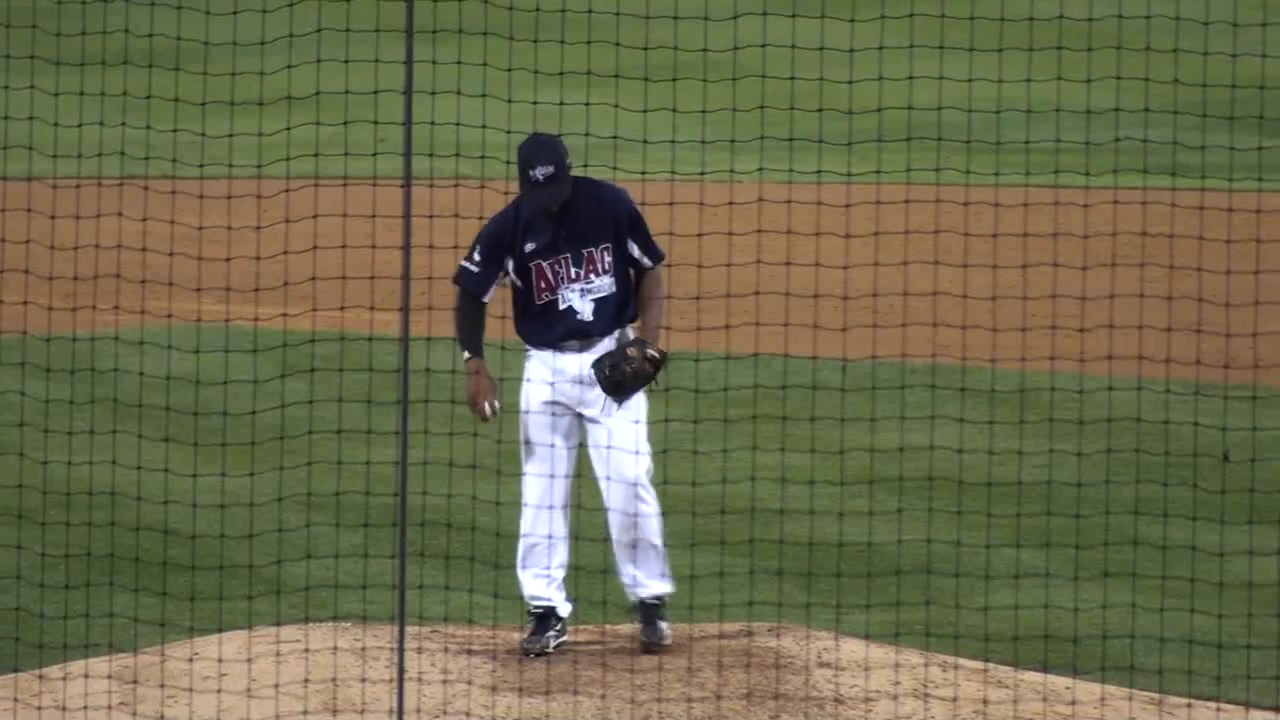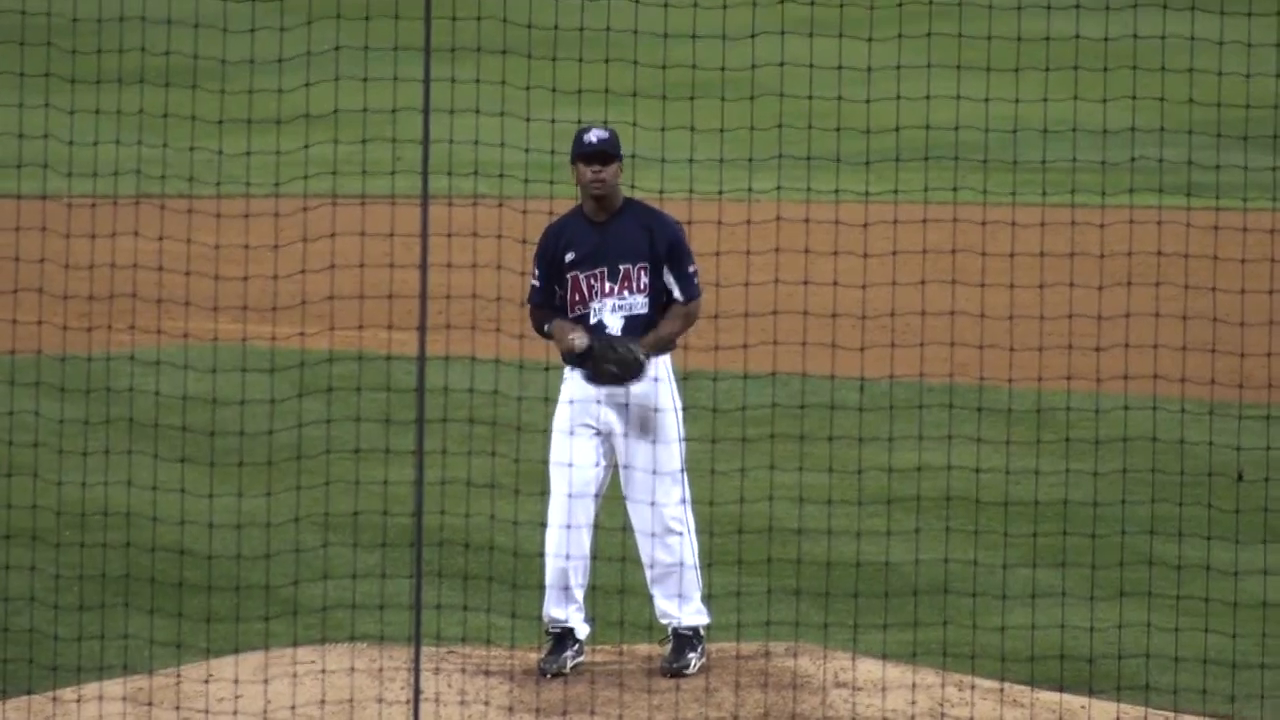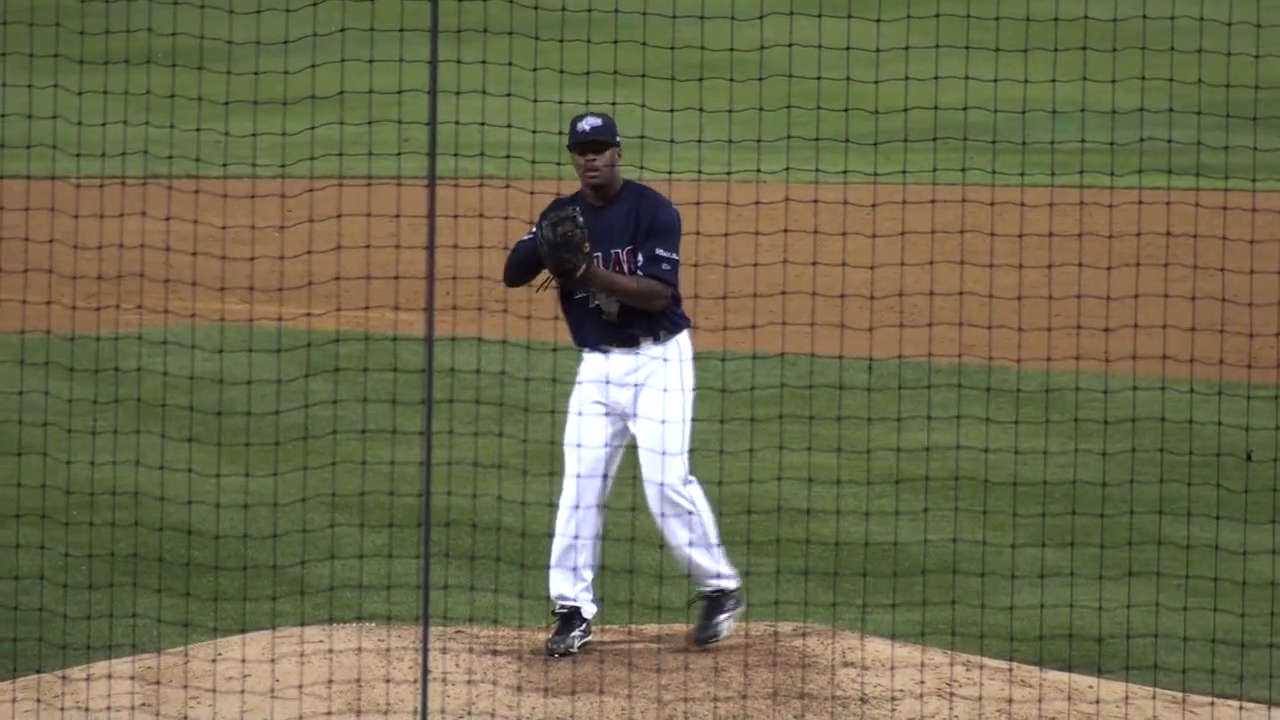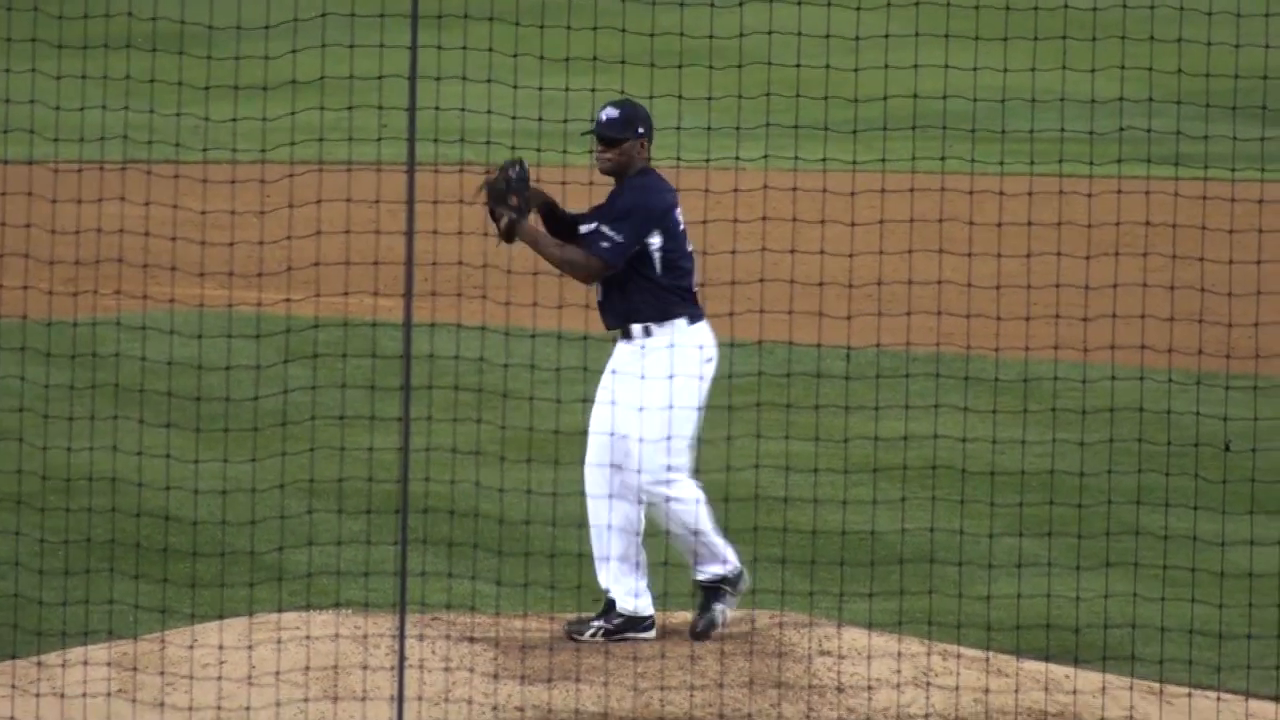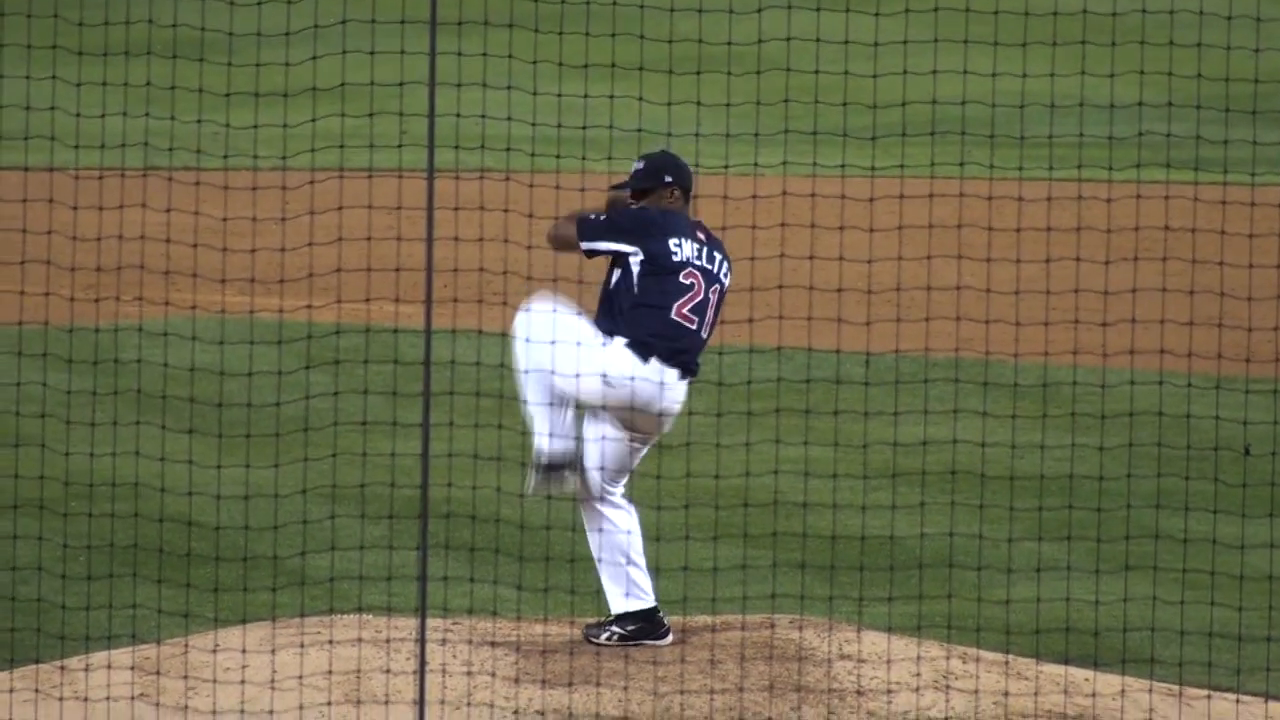
dt=0.7s
person 1, frame 1
left shoulder: (611, 204)
right shoulder: (507, 226)
left elbow: (649, 269)
right elbow: (471, 294)
left wrist: (650, 335)
right wrist: (473, 364)
left hip: (610, 358)
right hip: (546, 366)
left knee: (628, 483)
right knee: (542, 491)
left ankle: (649, 597)
right ankle: (548, 610)
person 1, frame 2
left shoulder: (659, 228)
right shoulder: (556, 237)
left elbow: (688, 305)
right elbow: (539, 312)
left wrist: (642, 345)
right wrist: (559, 330)
left hip: (646, 383)
right hip: (580, 386)
left knee: (663, 509)
right knee: (567, 511)
left ankle: (687, 629)
right ankle: (566, 631)
person 1, frame 3
left shoulder: (653, 209)
right shoulder: (561, 213)
left elbow: (657, 294)
right elbow: (513, 274)
left wrist: (590, 273)
right wrist: (542, 248)
left hip: (659, 359)
right hip: (598, 365)
left knee: (667, 481)
right knee: (580, 487)
left ankle: (720, 587)
right ankle: (574, 610)
person 1, frame 4
left shoulder: (643, 193)
right shoulder: (641, 192)
left elbow: (586, 266)
right elbow: (586, 234)
left wrist: (525, 230)
right wrist: (540, 205)
left hip: (671, 347)
right hip: (641, 348)
left knee: (655, 475)
right knee: (612, 474)
left ankle: (720, 574)
right ankle: (629, 606)
person 1, frame 5
left shoulder: (648, 224)
right shoulder: (717, 257)
left elbow: (561, 234)
left wrist: (610, 207)
left hip: (618, 368)
right hip: (667, 394)
left knee: (534, 317)
right knee: (604, 492)
left ankle: (555, 454)
right ankle: (639, 614)
